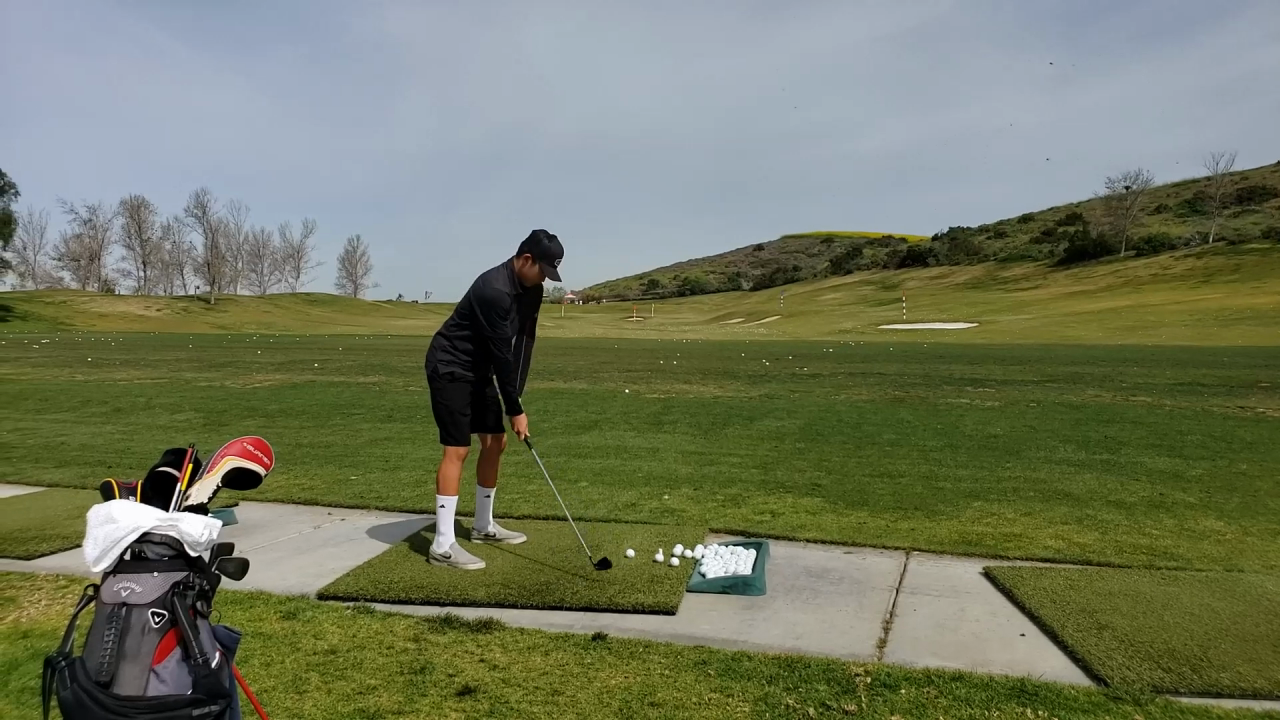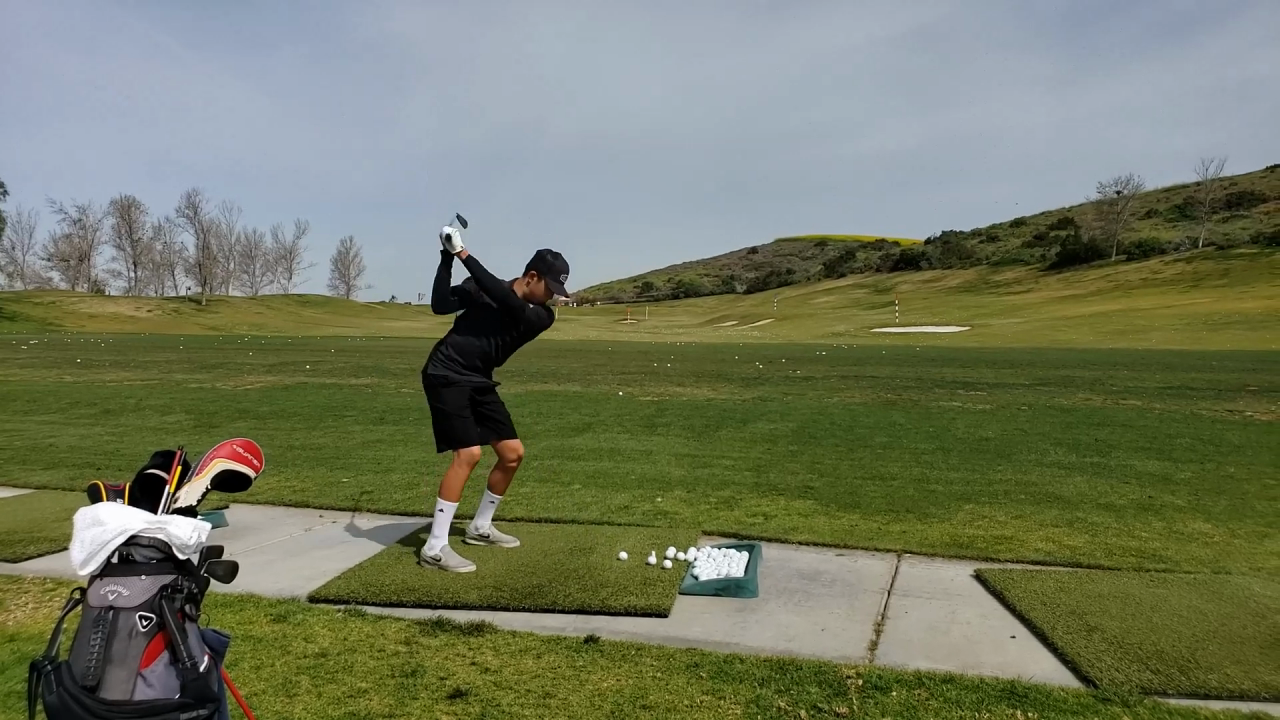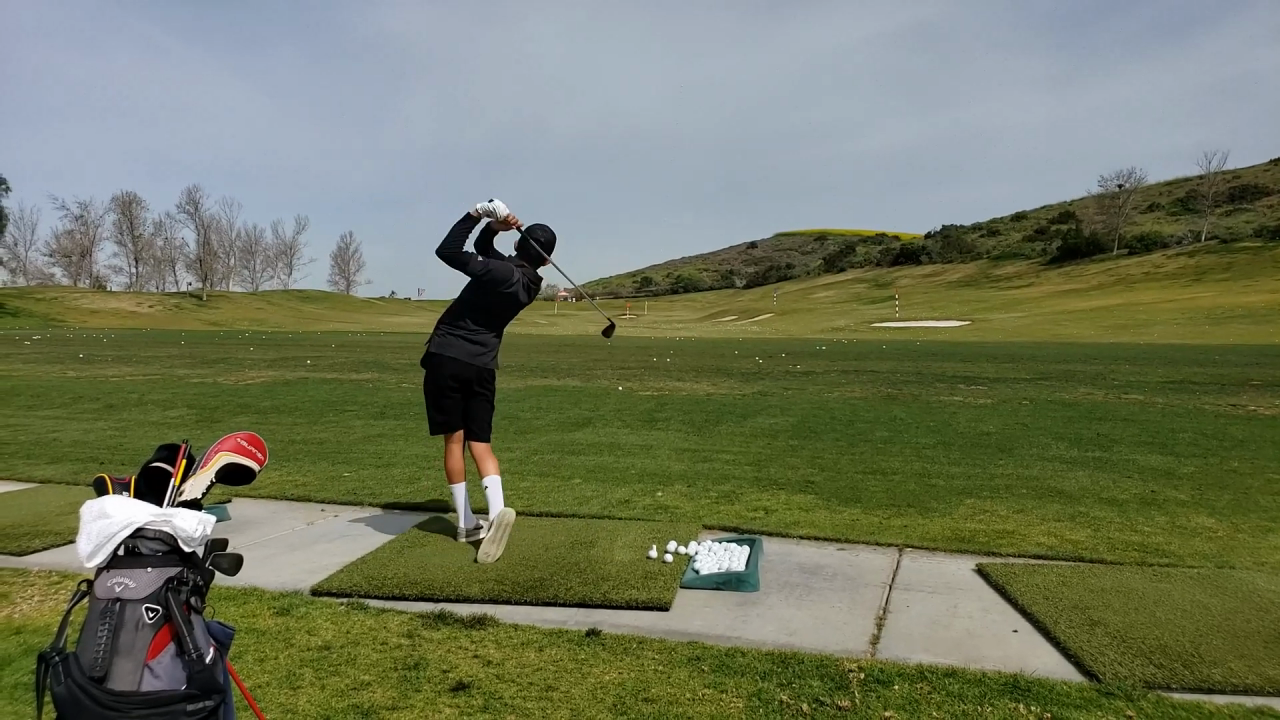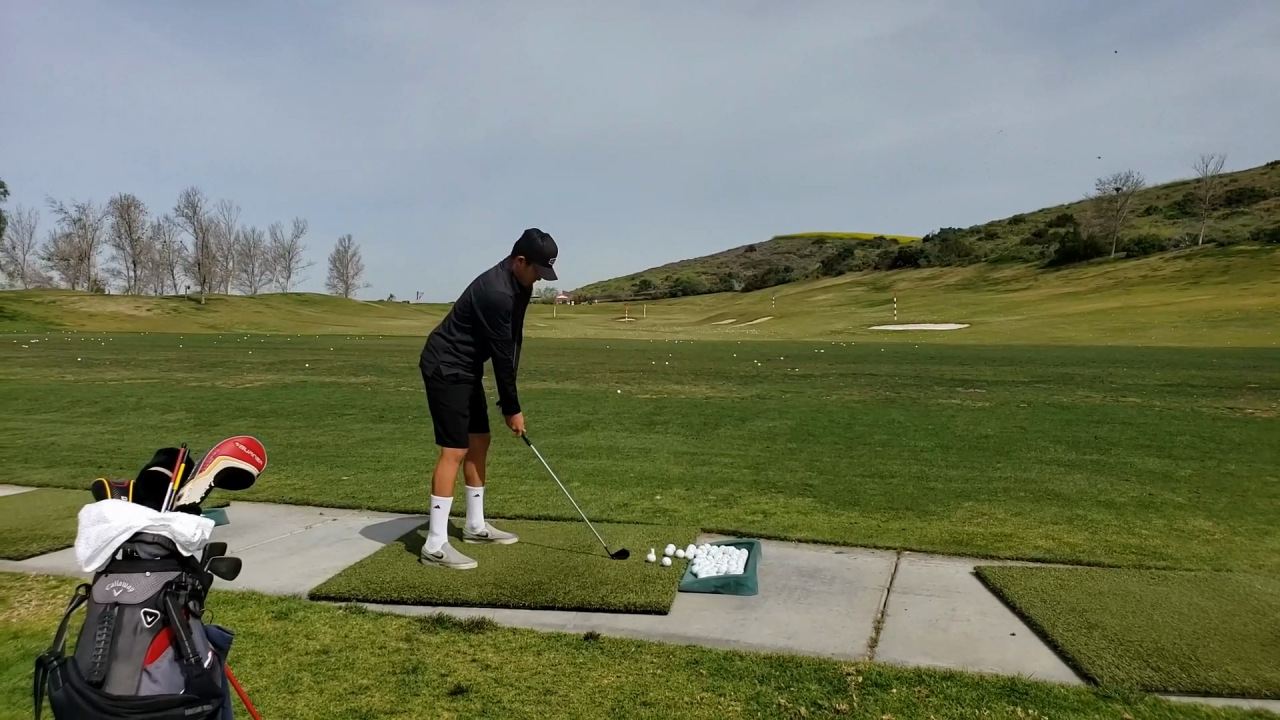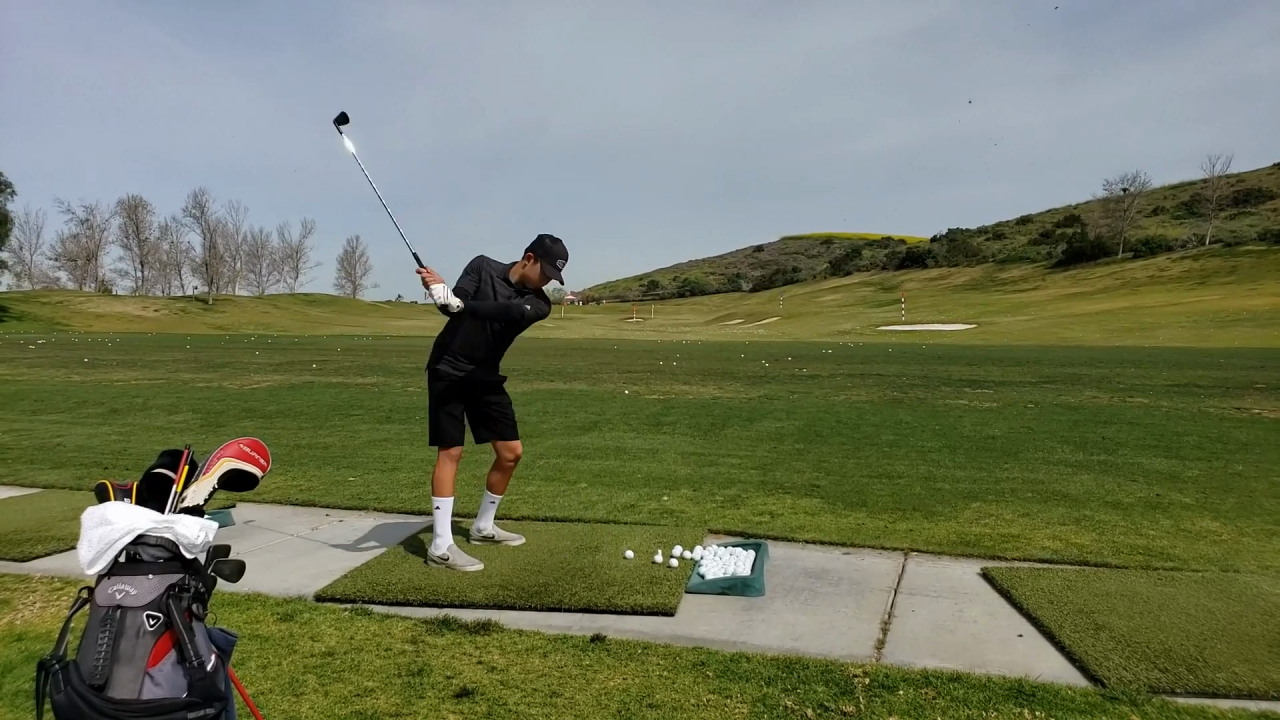
dt=0.7s
person 1, frame 1
left shoulder: (533, 292)
right shoulder: (493, 289)
left elbow: (523, 346)
right elbow: (499, 351)
left wrist: (516, 398)
right wrist: (516, 410)
left hip: (480, 370)
right hip: (449, 367)
left knee: (494, 442)
right knee: (456, 449)
left ankle: (483, 525)
right ankle: (443, 545)
person 1, frame 2
left shoulder: (541, 316)
right shoulder: (484, 287)
left elbow: (507, 302)
right elbow: (440, 304)
left wrist: (466, 258)
right wrist: (448, 255)
left hip: (477, 382)
right hip: (445, 376)
left knee: (513, 454)
right knee: (469, 453)
left ankle: (480, 527)
right ankle: (435, 547)
person 1, frame 3
left shoulder: (502, 273)
right shoulder: (529, 285)
left elbow: (447, 251)
right elbow: (484, 249)
left wrist: (478, 214)
right wrist: (492, 223)
left hip: (446, 358)
right hip: (481, 366)
left knee: (453, 439)
right knee: (480, 442)
left ankle: (466, 522)
right ankle: (497, 511)
person 1, frame 4
left shoulder: (518, 285)
right shoulder: (496, 292)
left elbow: (512, 343)
right elbow: (501, 353)
left wrist: (509, 402)
right wrist: (512, 408)
left hip: (466, 368)
right hip: (446, 367)
left knee: (478, 442)
right knee: (454, 451)
left ankle: (475, 525)
right ankle: (435, 544)
person 1, frame 5
left shoulder: (539, 305)
right shoulder: (483, 266)
left elbow: (503, 311)
right elbow: (451, 303)
left wrist: (456, 301)
right wrist: (441, 291)
left hip: (486, 377)
right hip: (448, 370)
left knee: (511, 452)
right knee: (451, 452)
left ankle: (484, 527)
right ankle: (441, 546)
